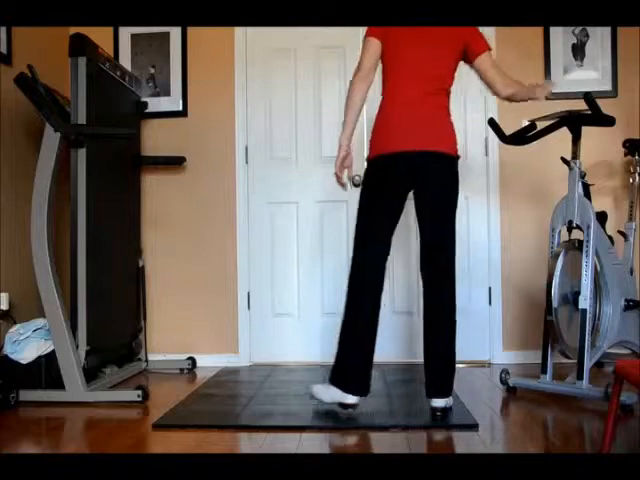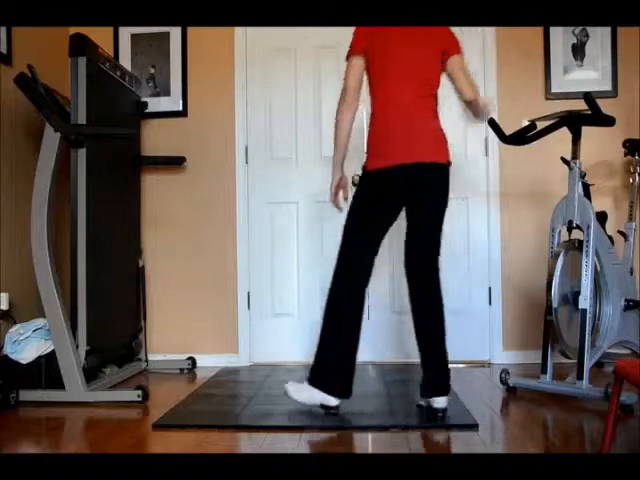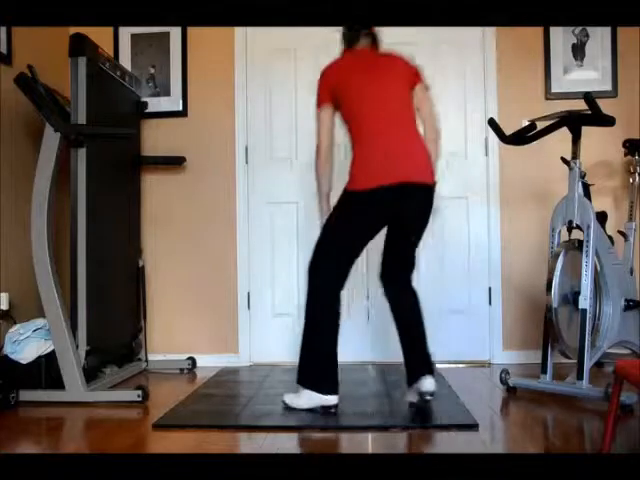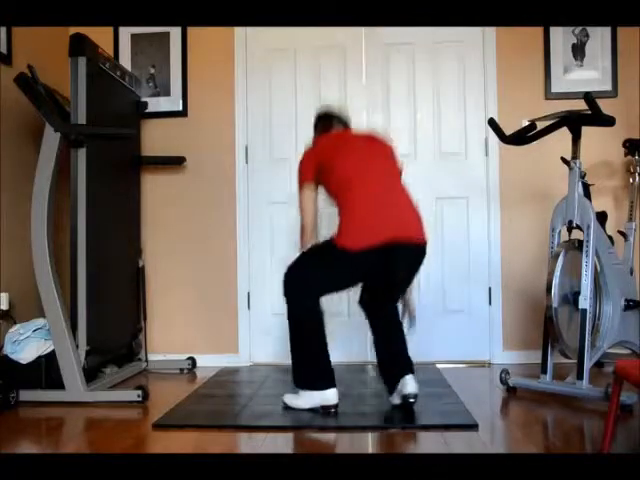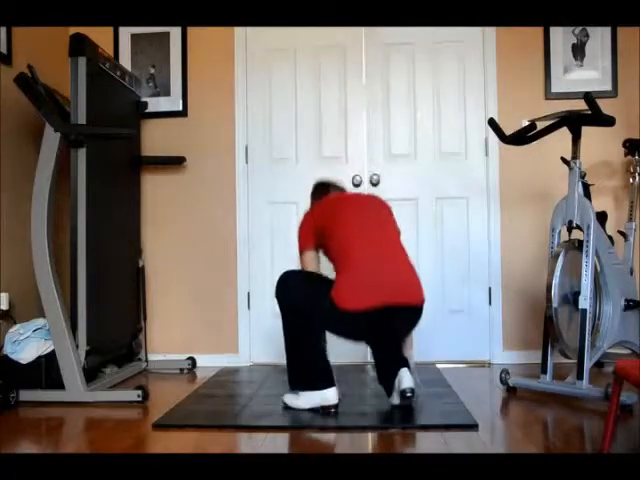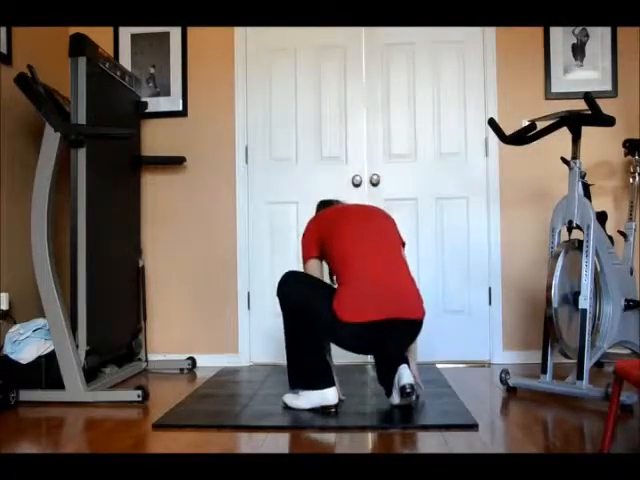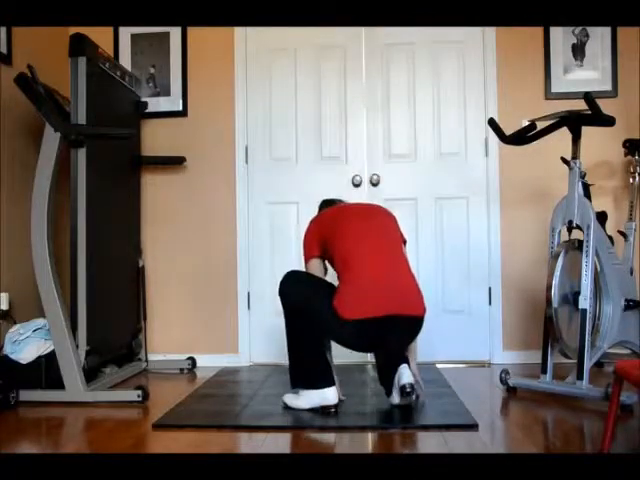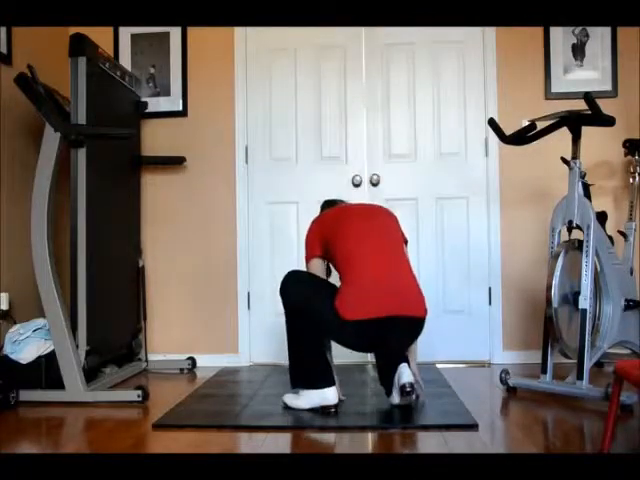
dt=0.2s
person 1, frame 1
left shoulder: (385, 28)
right shoulder: (463, 31)
left elbow: (362, 77)
right elbow: (504, 88)
left wrist: (345, 142)
right wrist: (538, 91)
left hip: (390, 150)
right hip: (440, 152)
left knee: (369, 263)
right knee: (439, 271)
left ankle: (348, 383)
right ankle: (440, 390)
person 1, frame 2
left shoulder: (367, 32)
right shoulder: (441, 33)
left elbow: (349, 99)
right elbow: (470, 96)
left wrist: (338, 167)
right wrist: (480, 109)
left hip: (387, 161)
right hip: (434, 161)
left knee: (353, 268)
right knee: (424, 273)
left ankle: (328, 384)
right ankle: (436, 389)
person 1, frame 3
left shoulder: (334, 71)
right shoulder: (402, 64)
left elbow: (324, 148)
right elbow: (430, 125)
left wrist: (326, 211)
right wrist: (427, 178)
left hip: (371, 182)
right hip: (418, 182)
left knee: (325, 271)
right knee: (397, 276)
left ankle: (319, 386)
right ankle: (421, 374)
person 1, frame 4
left shoulder: (314, 153)
right shoulder: (379, 143)
left elbow: (309, 229)
right wrist: (402, 285)
left hip: (362, 242)
right hip: (413, 241)
left knee: (298, 283)
right knee: (380, 302)
left ankle: (318, 388)
right ankle: (402, 379)
person 1, frame 5
left shoulder: (313, 216)
right shoulder: (378, 204)
left elbow: (312, 284)
right wrist: (403, 347)
left hip: (358, 305)
right hip: (410, 307)
left knee: (289, 288)
left ankle: (318, 388)
right ankle: (398, 374)
person 1, frame 6
left shoulder: (316, 225)
right shoulder: (382, 216)
left elbow: (317, 295)
left wrist: (327, 360)
right wrist: (409, 360)
left hip: (358, 325)
right hip: (409, 324)
left knee: (291, 287)
left ankle: (319, 388)
right ankle: (398, 371)
person 1, frame 7
left shoulder: (319, 224)
right shoulder: (384, 214)
left elbow: (318, 294)
left wrist: (328, 363)
right wrist: (408, 359)
left hip: (358, 322)
right hip: (410, 322)
left knee: (292, 287)
left ankle: (319, 387)
right ankle: (398, 372)
person 1, frame 8
left shoulder: (320, 224)
right shoulder: (386, 214)
left elbow: (317, 292)
left wrist: (327, 368)
right wrist: (409, 358)
left hip: (359, 323)
right hip: (411, 323)
left knee: (293, 286)
left ankle: (319, 388)
right ankle: (398, 370)
